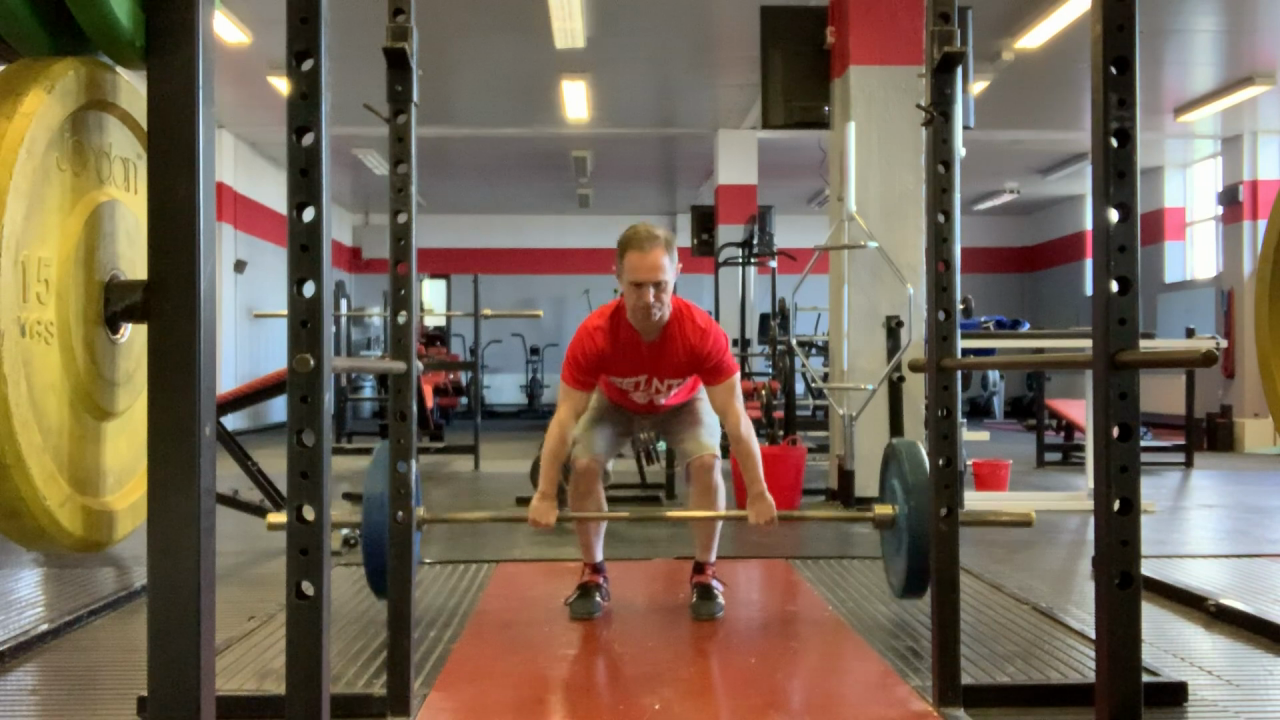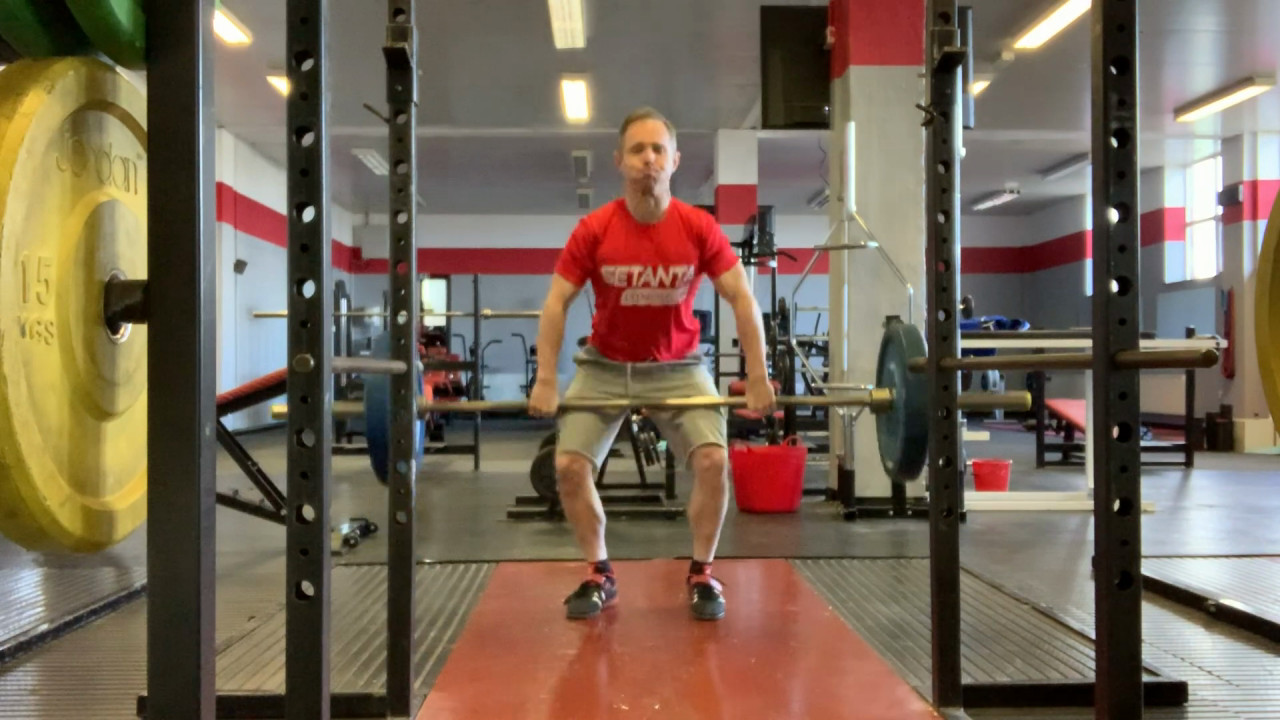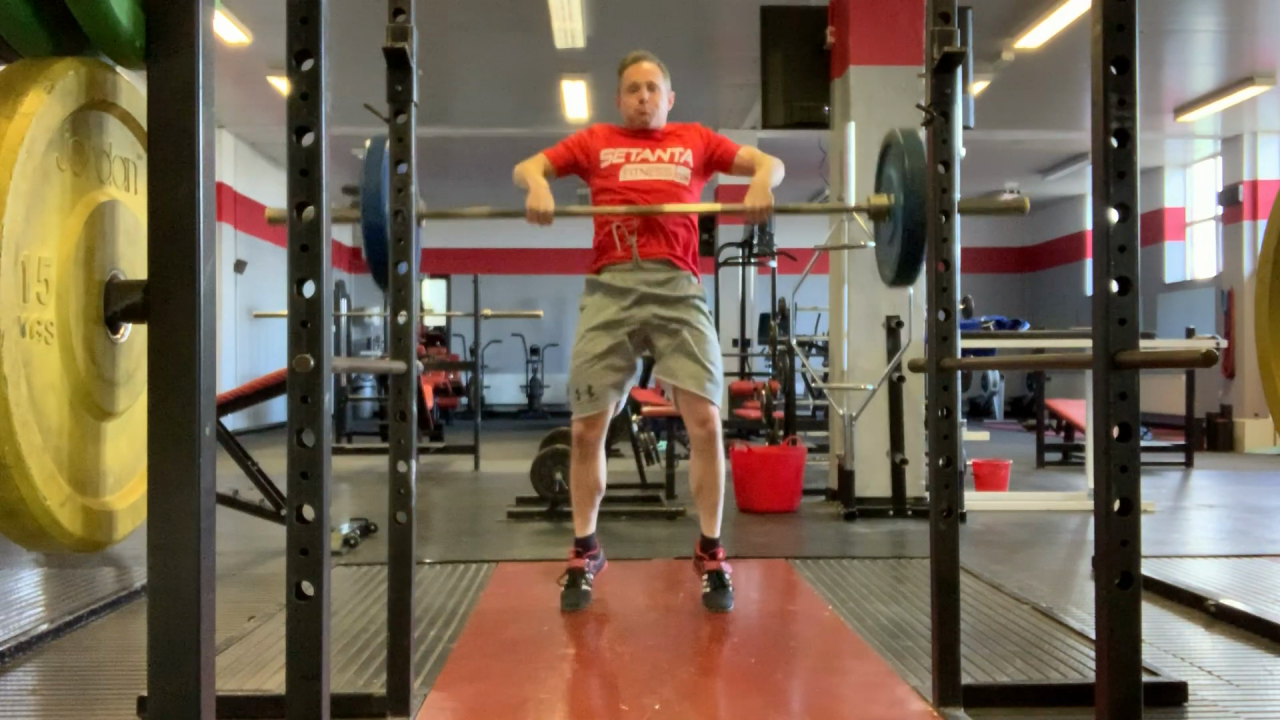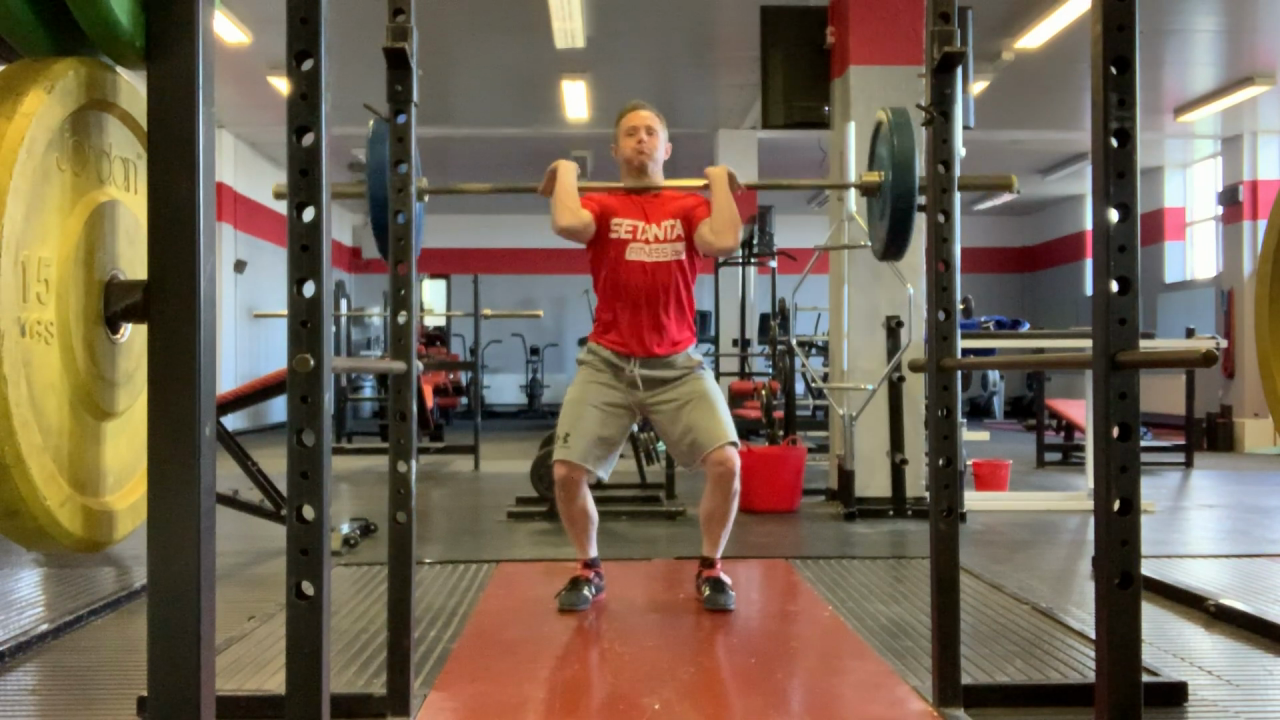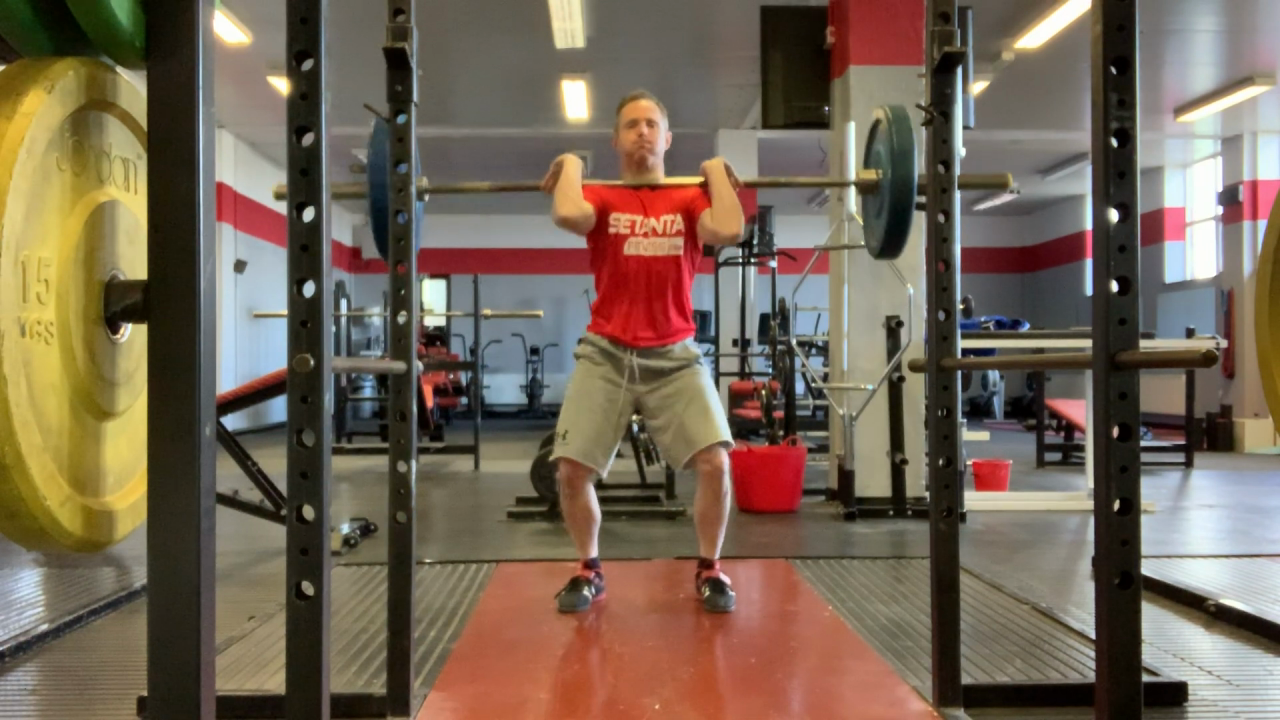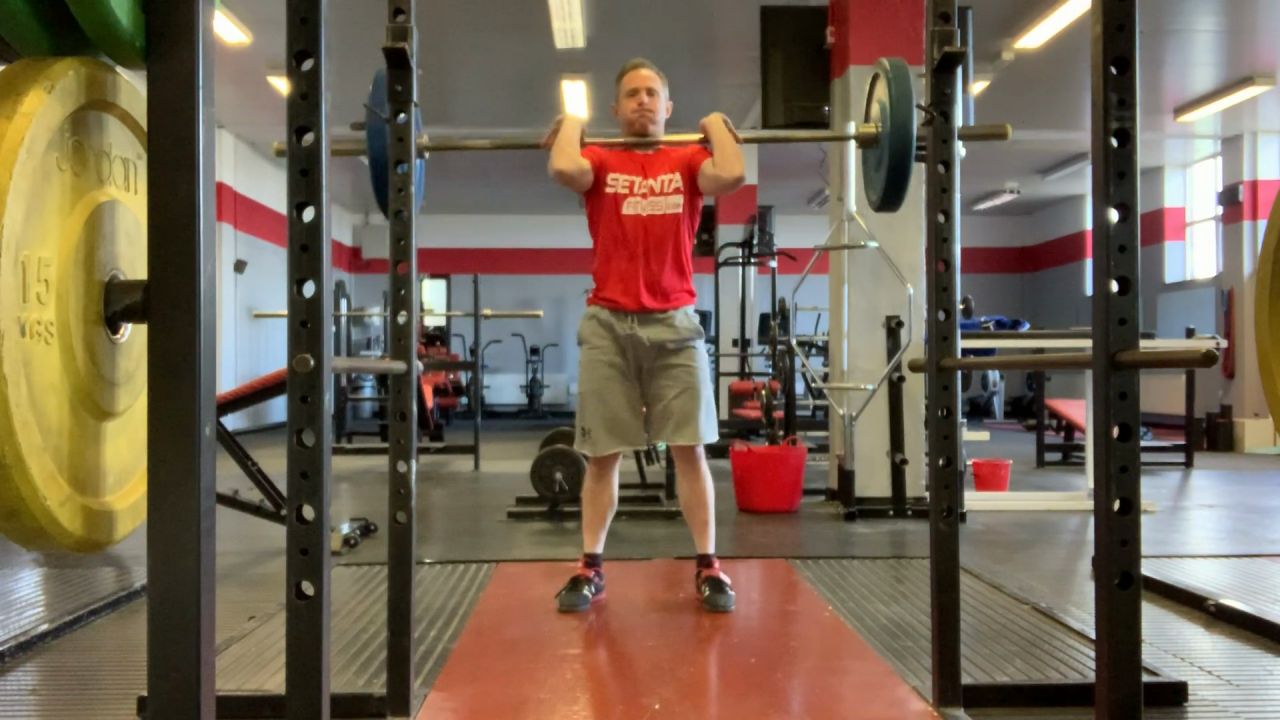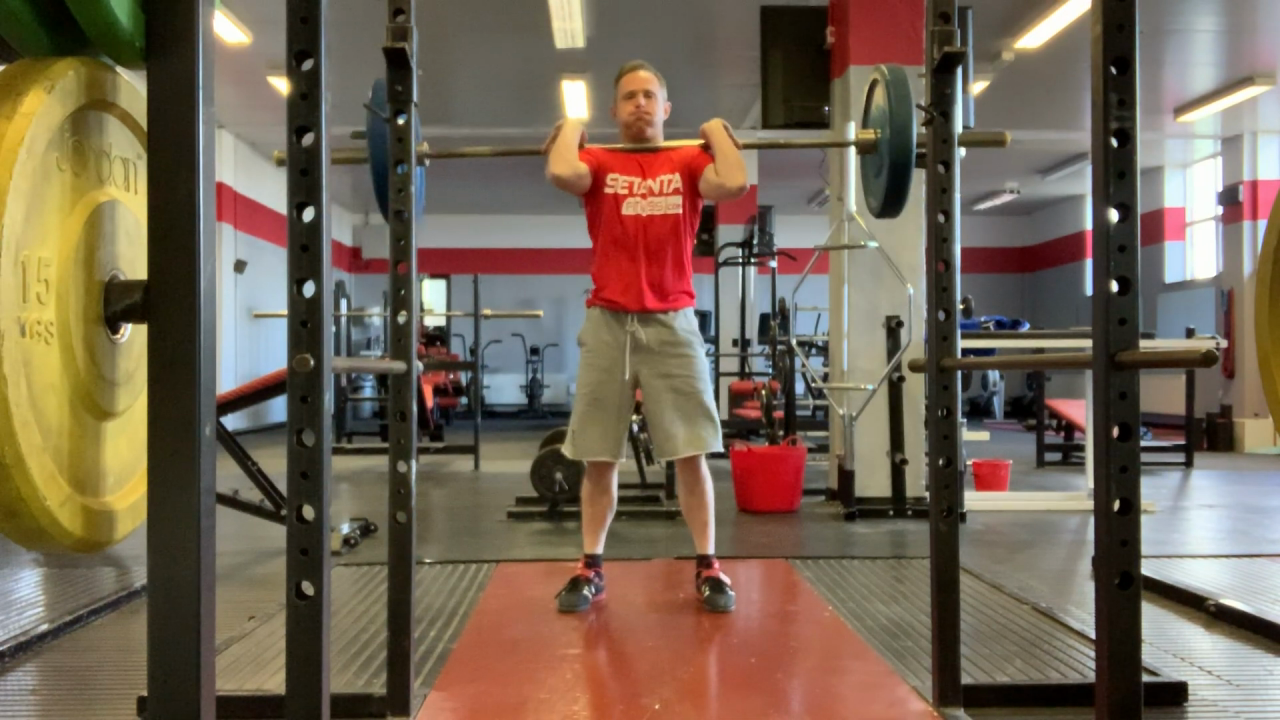
dt=0.3s
person 1, frame 1
left shoulder: (701, 332)
right shoulder: (595, 333)
left elbow: (735, 417)
right elbow: (566, 417)
left wrist: (756, 492)
right wrist: (546, 494)
left hip: (682, 402)
right hip: (613, 402)
left knee: (706, 463)
right knee: (584, 466)
left ankle: (704, 575)
right ankle: (593, 575)
person 1, frame 2
left shoulder: (698, 227)
right shoulder: (594, 229)
left elbow: (741, 297)
right elbow: (557, 303)
left wrist: (758, 376)
right wrist: (545, 380)
left hip: (678, 363)
right hip: (604, 364)
left knee: (712, 460)
right knee: (569, 465)
left ankle: (702, 574)
right ankle: (598, 575)
person 1, frame 3
left shoulder: (695, 140)
right shoulder: (595, 140)
left elbow: (765, 164)
right elbow: (530, 167)
left wrist: (762, 188)
right wrist: (537, 190)
left hip: (678, 293)
right hip: (611, 294)
left knee: (704, 420)
right knee: (588, 427)
left ankle: (711, 556)
right ankle: (585, 554)
person 1, frame 4
left shoulder: (694, 206)
right shoulder: (598, 206)
left elbow: (724, 242)
right elbow: (566, 223)
left wrist: (720, 188)
right wrist: (565, 177)
left hip: (677, 363)
right hip: (607, 362)
left knee: (725, 462)
right knee: (566, 472)
left ankle: (710, 568)
right ankle: (589, 569)
person 1, frame 5
left shoulder: (692, 198)
right shoulder: (599, 197)
left elbow: (729, 231)
right elbow: (569, 216)
left wrist: (718, 176)
right wrist: (570, 170)
left hip: (674, 354)
right hip: (605, 352)
left knee: (713, 459)
right knee: (571, 468)
left ankle: (710, 568)
right ankle: (589, 569)
person 1, frame 6
left shoulder: (689, 159)
right shoulder: (599, 160)
left elbow: (732, 176)
right elbow: (563, 169)
left wrist: (718, 128)
right wrist: (569, 127)
left hip: (674, 322)
right hip: (608, 322)
left knee: (689, 448)
right knee: (603, 453)
left ankle: (707, 566)
right ankle: (590, 568)
person 1, frame 7
left shoulder: (690, 161)
right shoulder: (598, 163)
left elbow: (735, 185)
right elbow: (560, 174)
left wrist: (718, 133)
right wrist: (569, 131)
left hip: (672, 323)
right hip: (608, 323)
left knee: (690, 452)
right knee: (599, 456)
left ankle: (707, 567)
right ankle: (590, 568)
